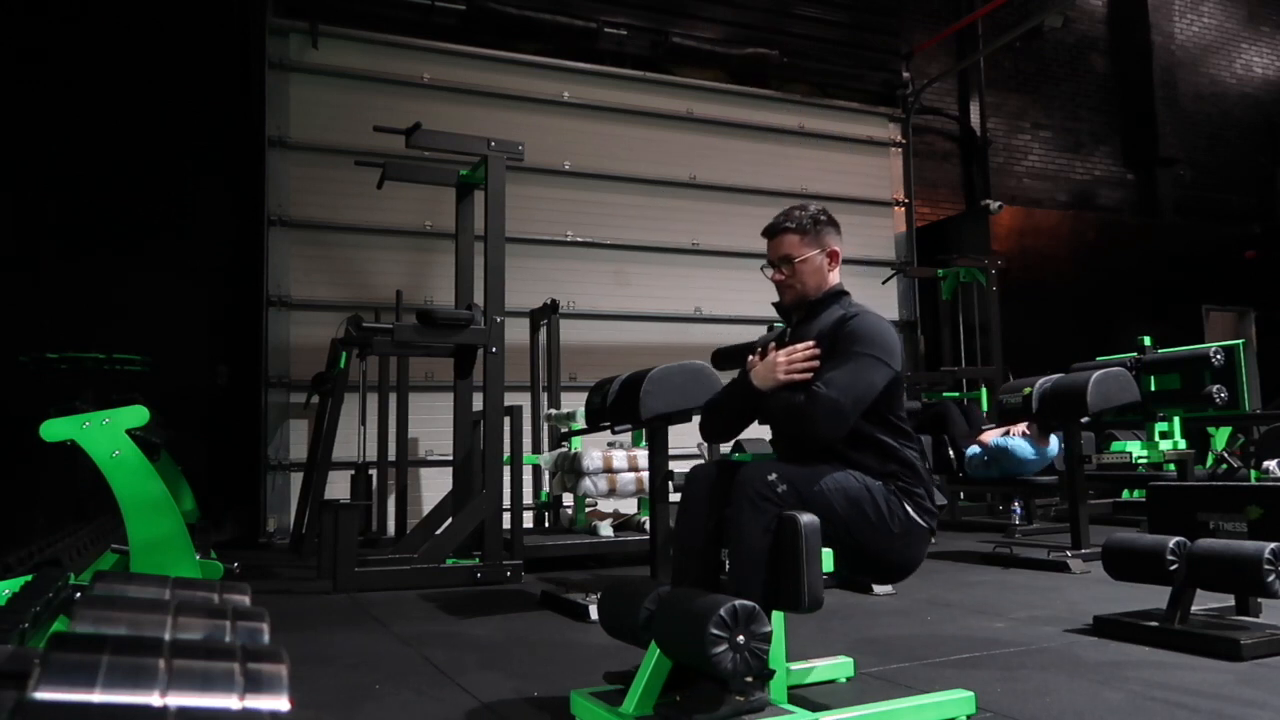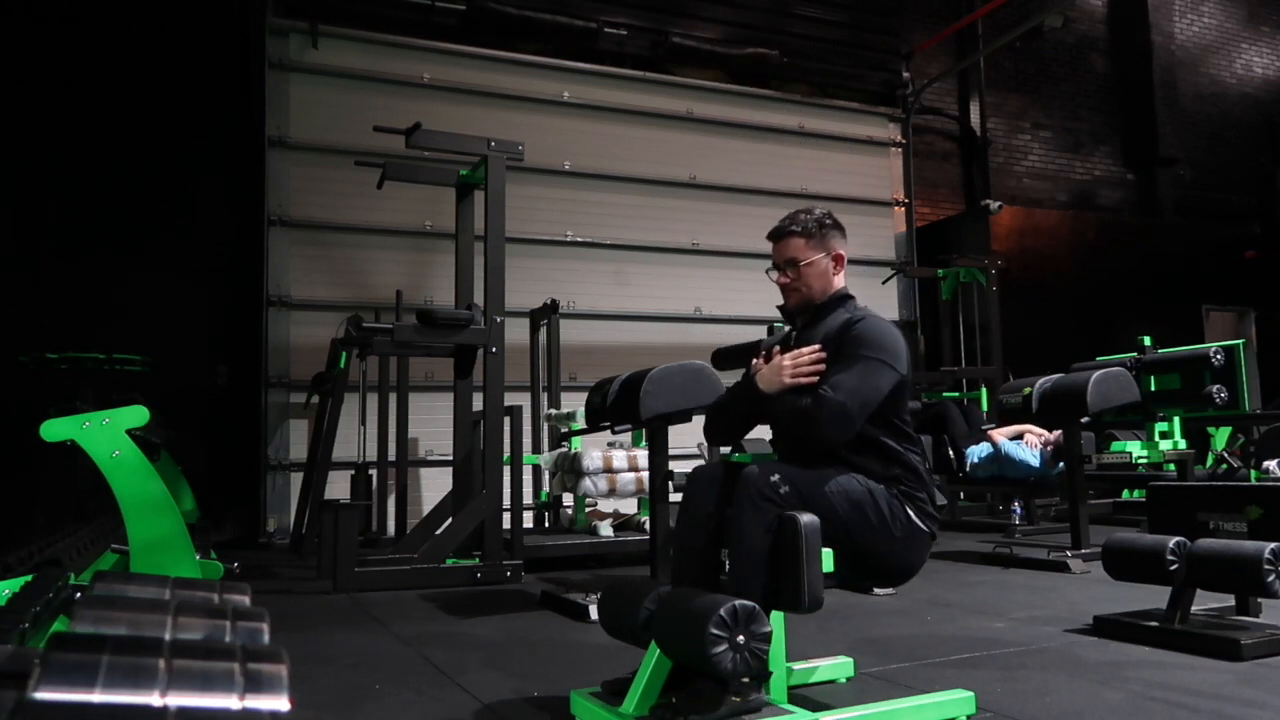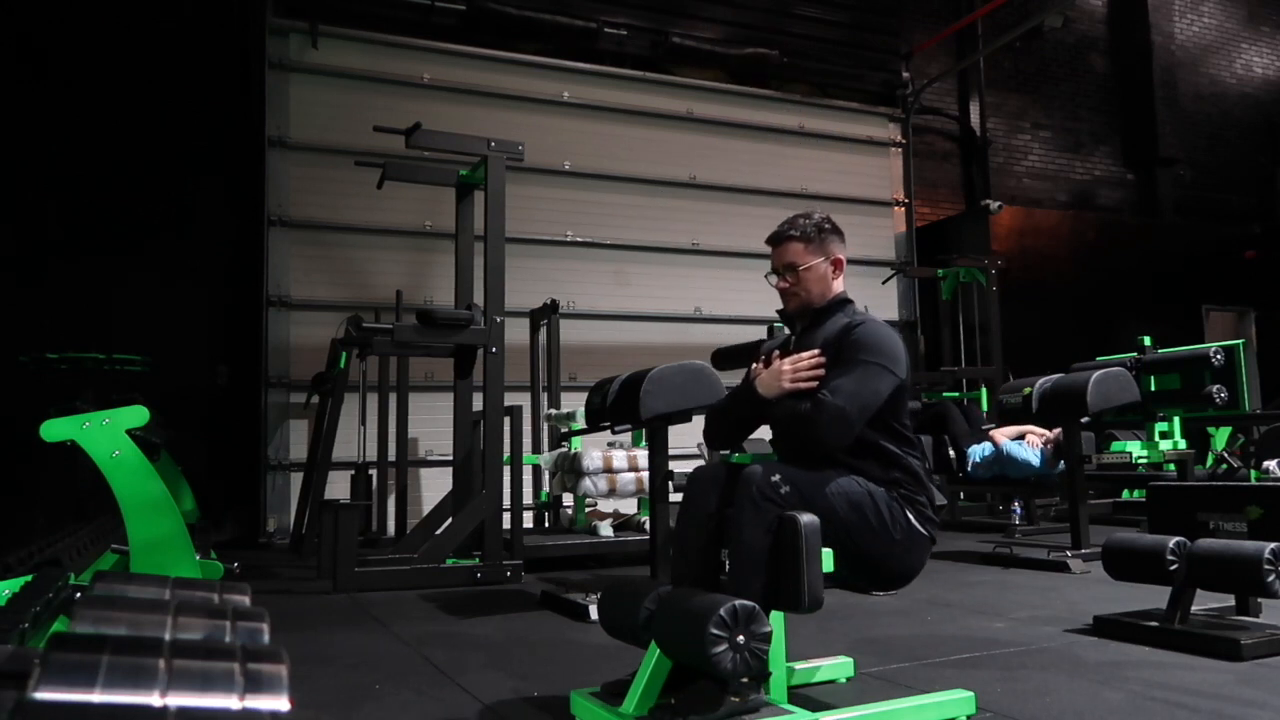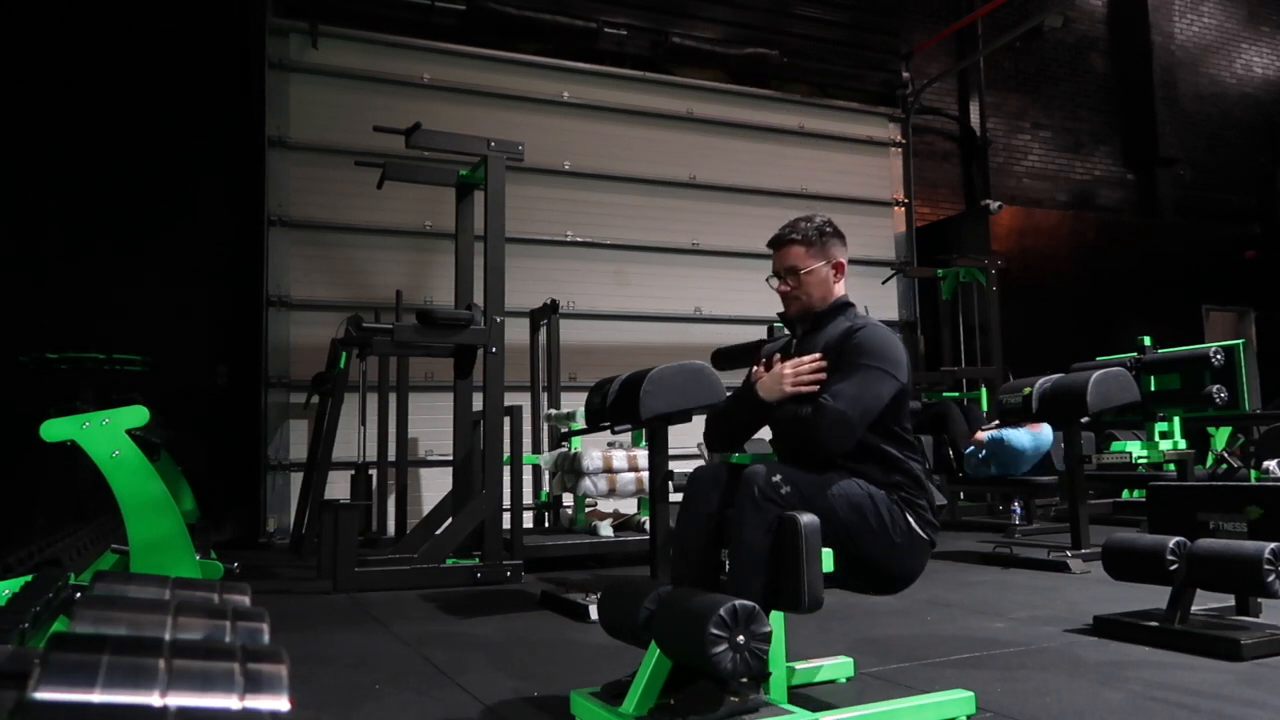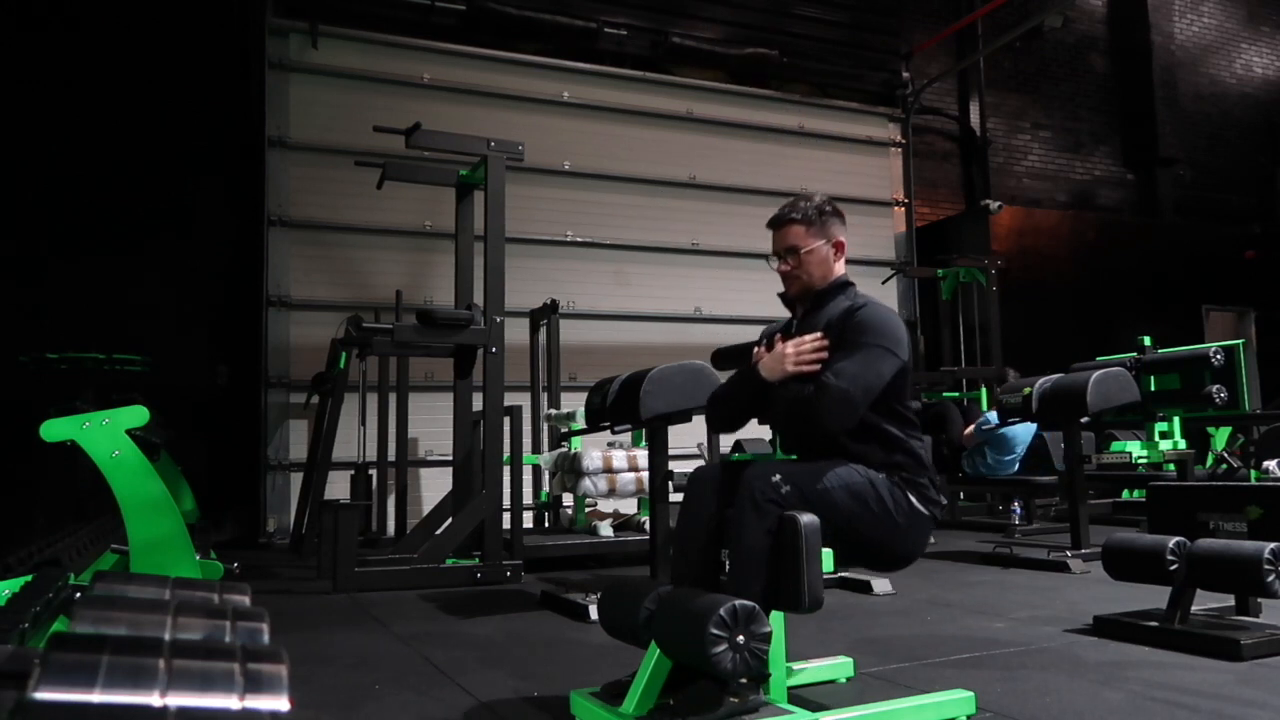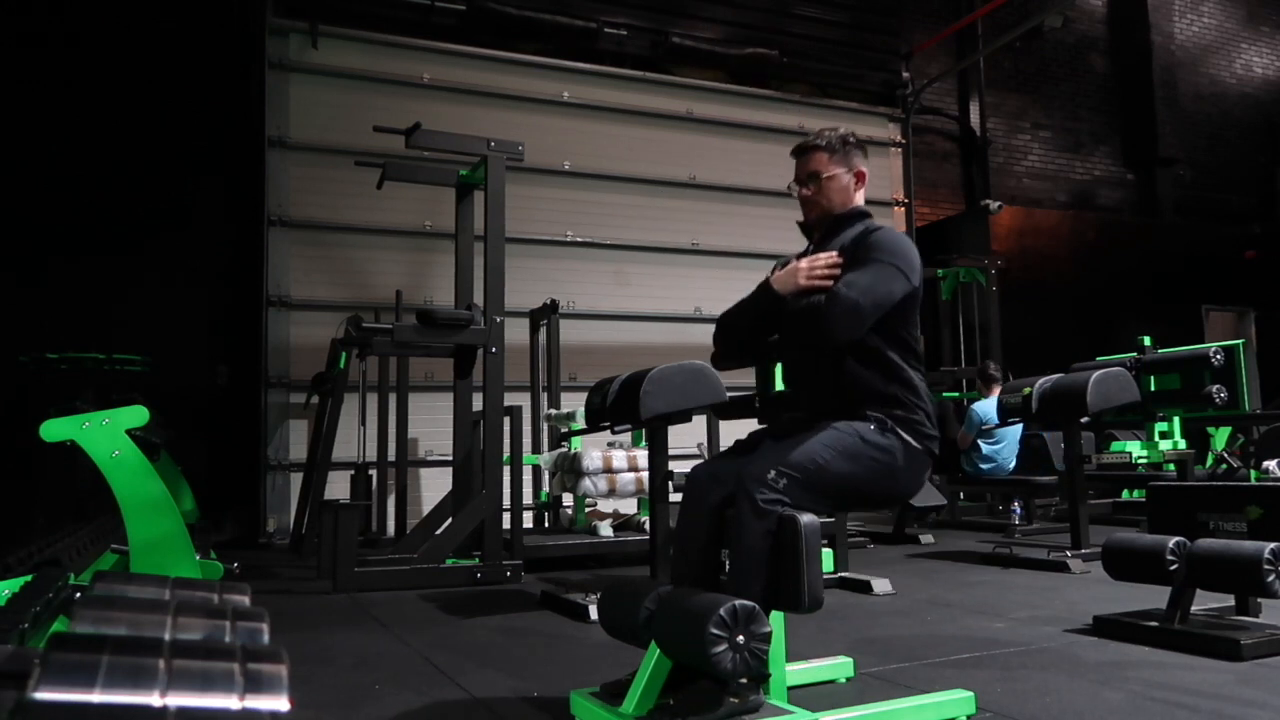
dt=0.4s
person 1, frame 1
left shoulder: (864, 330)
right shoulder: (783, 341)
left elbow: (821, 418)
right elbow: (713, 427)
left wrist: (765, 392)
right wrist: (753, 382)
left hip: (893, 516)
right hip: (822, 502)
left knee: (759, 482)
right knee: (705, 483)
person 1, frame 2
left shoulder: (870, 334)
right shoulder: (786, 344)
left elbow: (827, 421)
right elbow: (719, 430)
left wrist: (770, 396)
right wrist: (759, 386)
left hip: (894, 520)
right hip: (823, 505)
left knee: (762, 483)
right knee: (708, 483)
left ankle: (743, 673)
person 1, frame 3
left shoulder: (869, 338)
right shoulder: (783, 349)
left elbow: (828, 426)
right elbow: (718, 434)
left wrist: (772, 401)
right wrist: (758, 391)
left hip: (893, 524)
right hip: (821, 508)
left knee: (762, 483)
right knee: (709, 483)
left ankle: (743, 671)
person 1, frame 4
left shoulder: (870, 342)
right shoulder: (784, 352)
left elbow: (830, 431)
right elbow: (719, 437)
left wrist: (771, 403)
right wrist: (760, 394)
left hip: (894, 526)
right hip: (822, 514)
left knee: (764, 483)
right knee: (709, 483)
left ankle: (742, 671)
person 1, frame 5
left shoulder: (870, 320)
right shoulder: (784, 331)
left elbow: (831, 407)
right elbow: (720, 416)
left wrist: (770, 390)
right wrist: (764, 374)
left hip: (894, 500)
right hip: (829, 485)
left knee: (767, 485)
right knee: (709, 485)
left ankle: (743, 671)
person 1, frame 6
left shoulder: (884, 246)
right shoulder: (801, 260)
left elbow: (839, 317)
right elbow: (727, 342)
left wrist: (784, 302)
right wrist: (777, 290)
left hip: (886, 434)
right hip: (817, 421)
left knee: (765, 485)
right knee: (707, 484)
